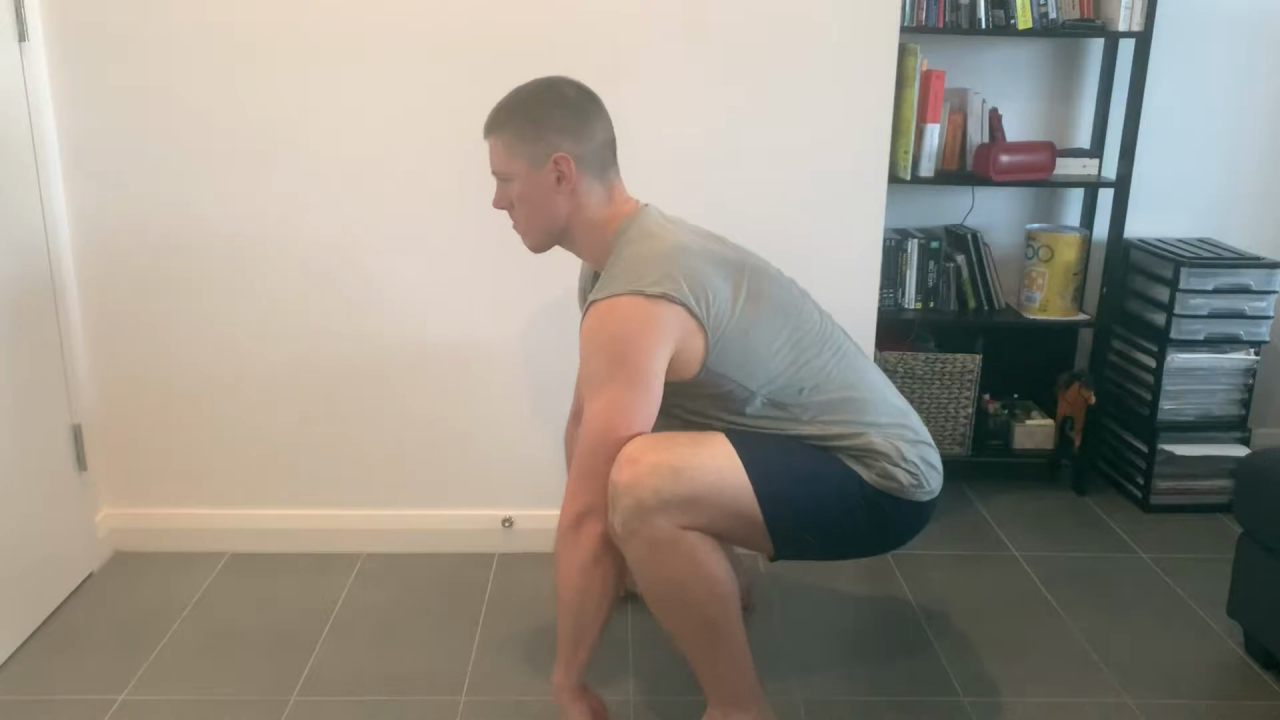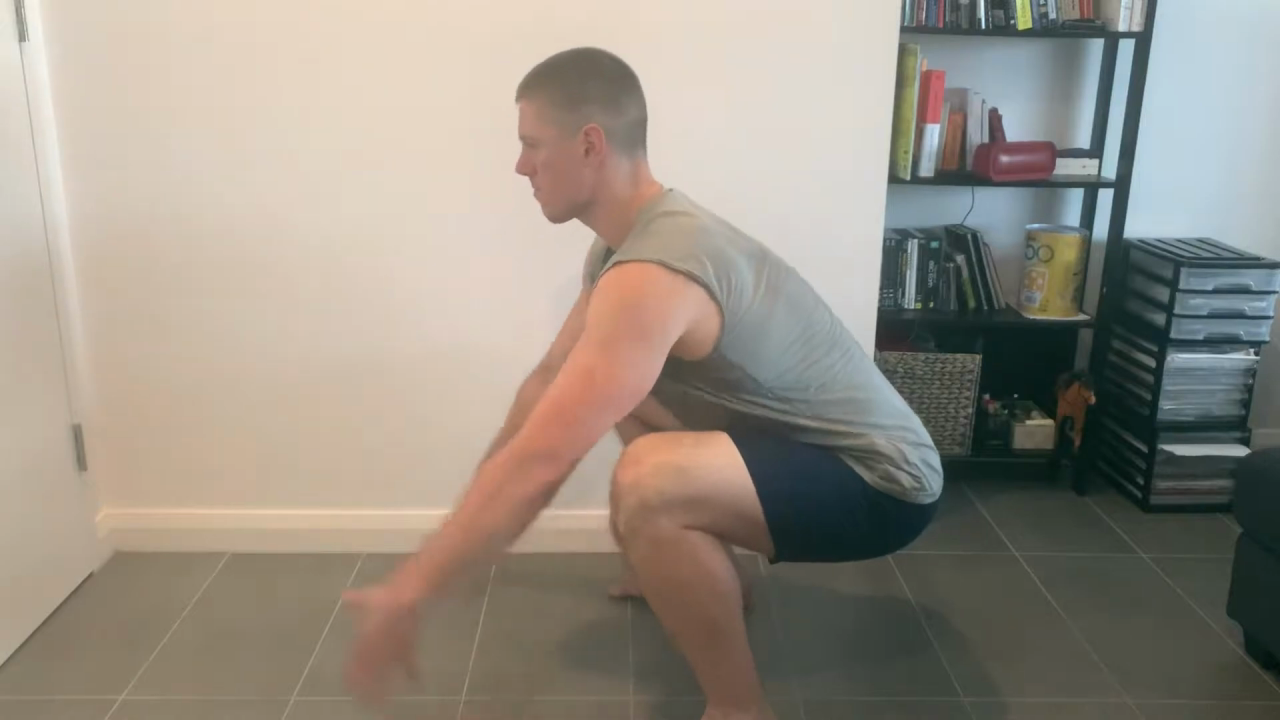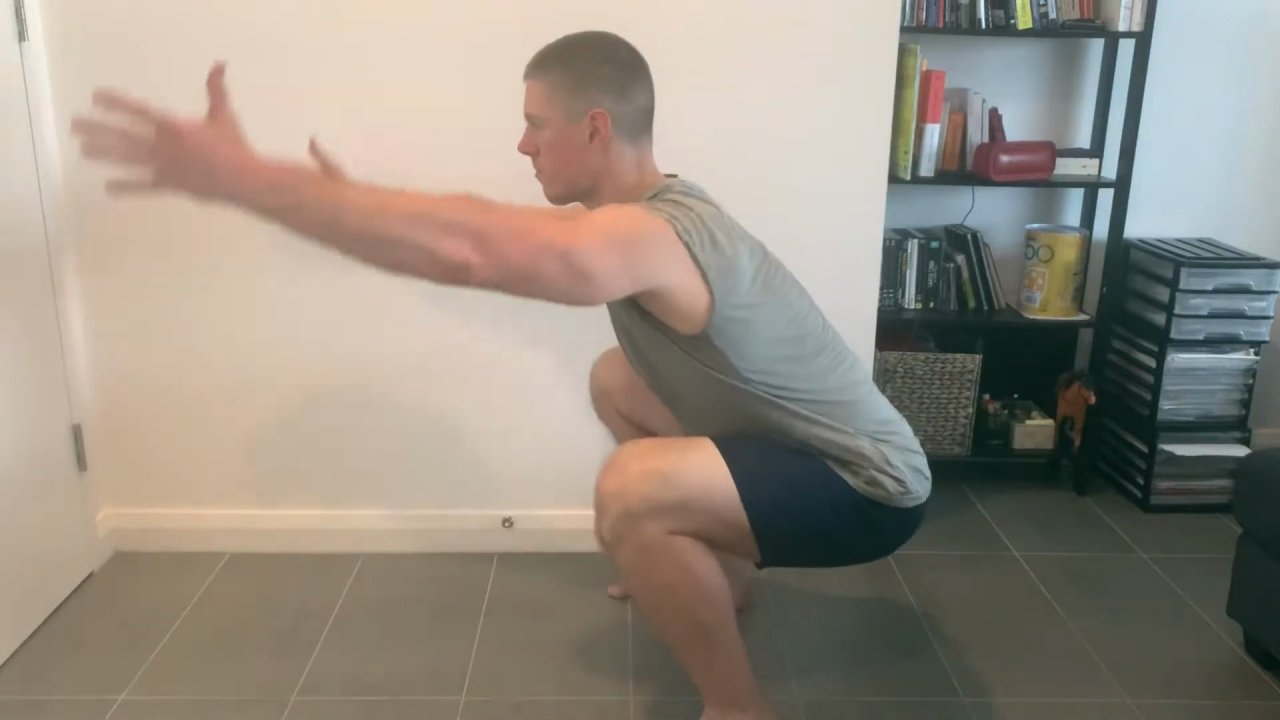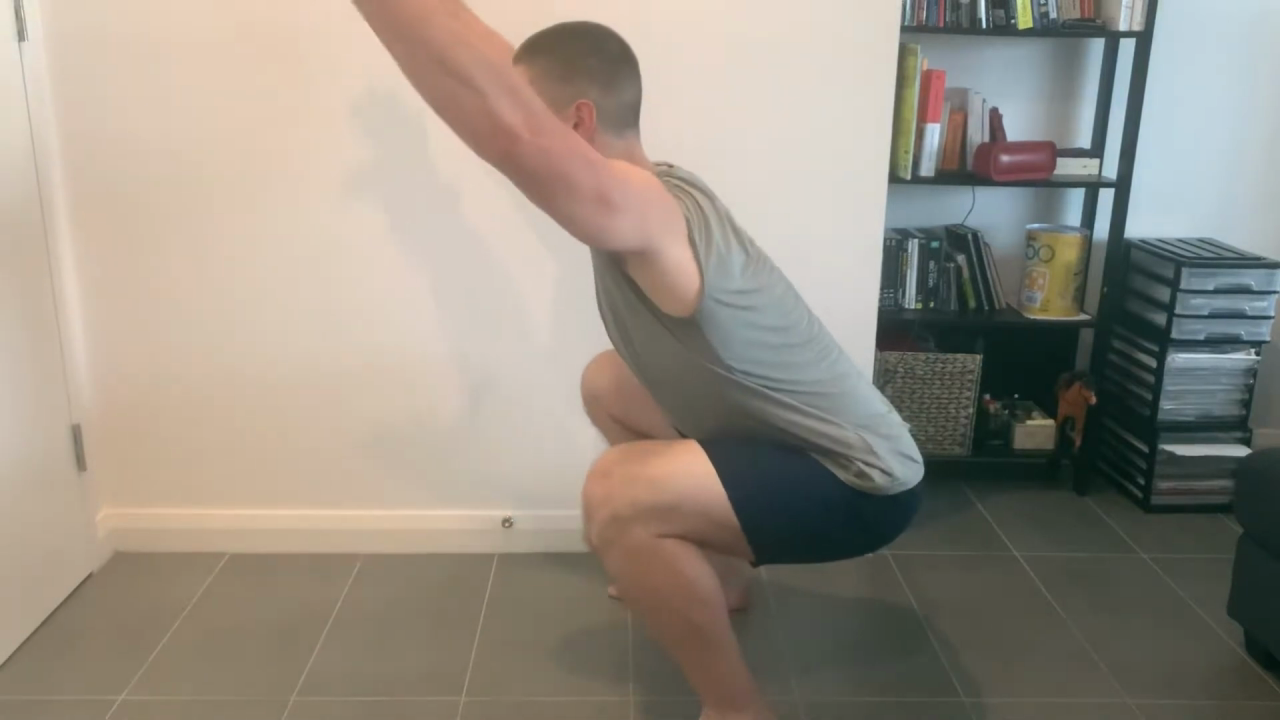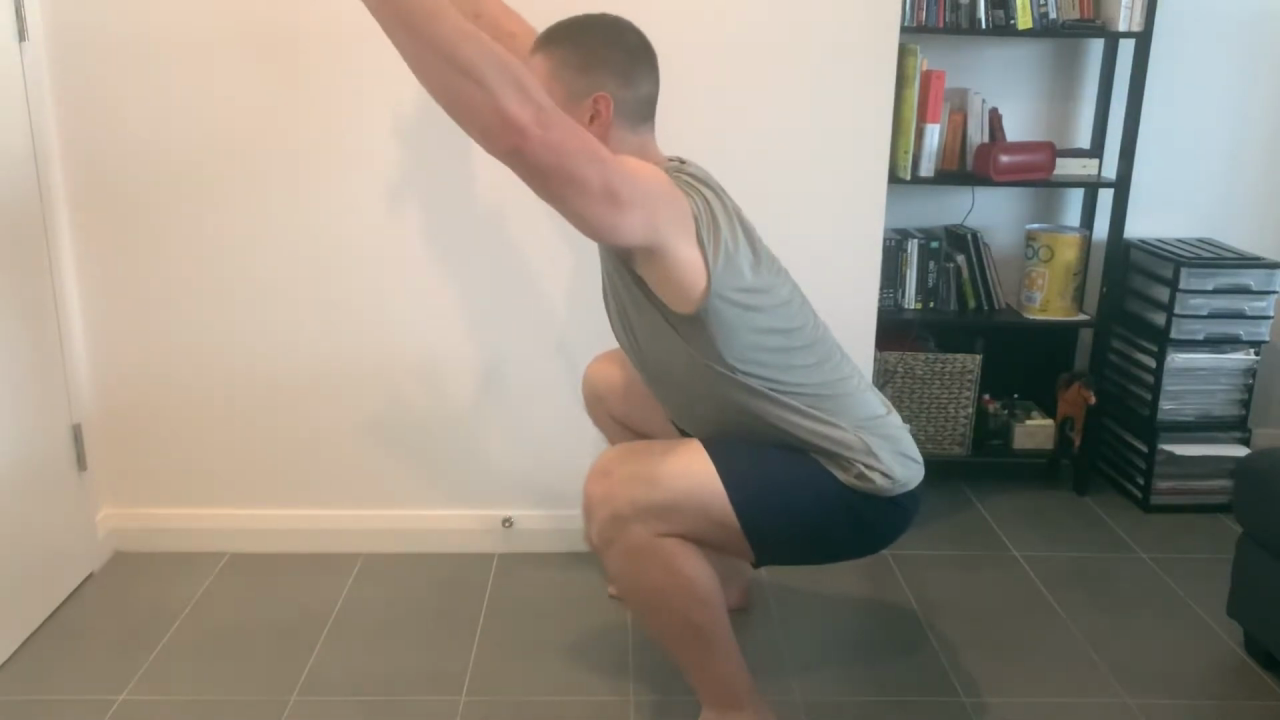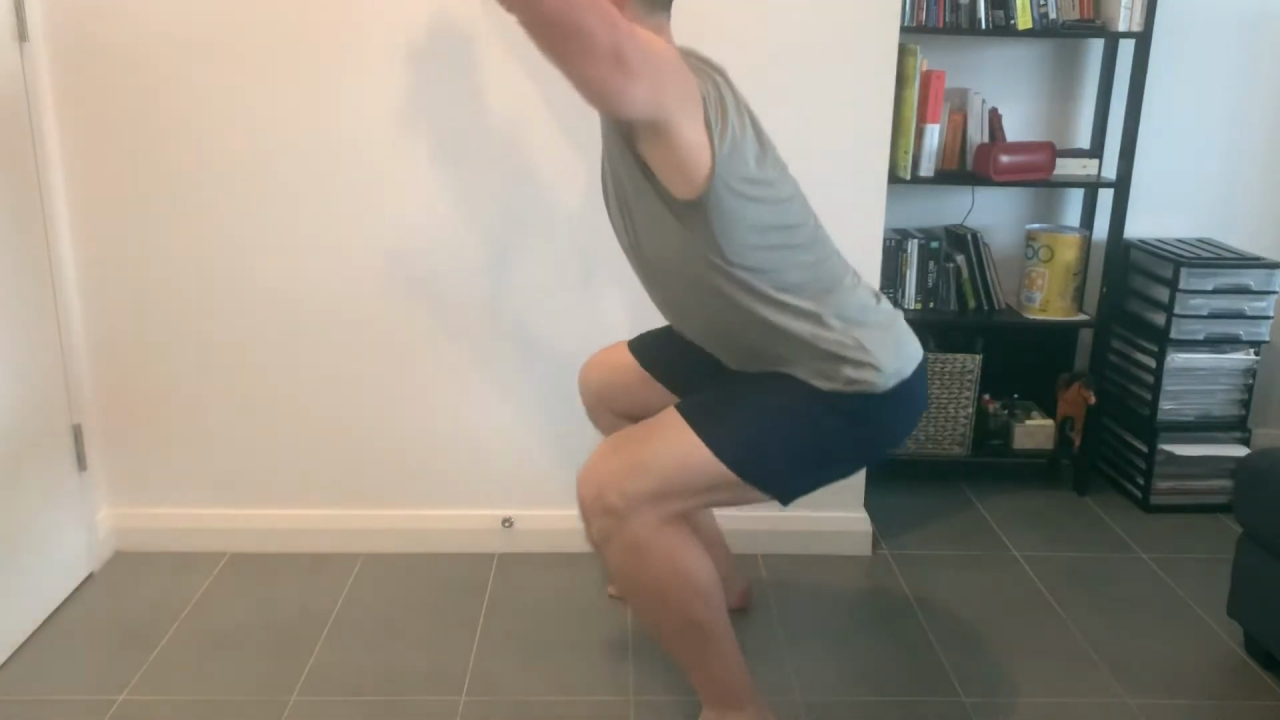
dt=0.3s
person 1, frame 1
left shoulder: (632, 303)
right shoulder: (634, 248)
left elbow: (589, 510)
right elbow: (584, 421)
left hip: (880, 484)
right hip: (829, 444)
left knee: (641, 483)
right ankle: (701, 580)
person 1, frame 2
left shoulder: (651, 276)
right shoulder: (635, 238)
left elbow: (539, 463)
right elbow: (553, 376)
left wrist: (406, 595)
left hip: (878, 486)
right hip: (811, 444)
left knee: (650, 484)
right knee: (619, 400)
right ankle: (692, 573)
person 1, frame 3
left shoulder: (651, 241)
right shoulder: (642, 213)
left elbow: (456, 249)
right elbow: (477, 227)
left wrist: (242, 180)
right wrist: (345, 195)
left hip: (869, 492)
right hip: (817, 454)
left knee: (629, 492)
right knee: (617, 381)
right ankle: (713, 571)
person 1, frame 4
left shoulder: (645, 212)
right shoulder: (646, 196)
left elbow: (510, 127)
right elbow: (514, 90)
left hip: (860, 484)
right hip: (815, 441)
left knee: (618, 493)
right knee: (609, 383)
right ankle: (716, 572)
person 1, frame 5
left shoulder: (654, 207)
right shoulder: (649, 186)
left elbow: (516, 122)
left hip: (859, 483)
right hip: (806, 434)
left knee: (618, 496)
right knee: (611, 386)
right ankle: (714, 573)
person 1, frame 6
left shoulder: (654, 83)
right shoulder: (650, 91)
left hip: (856, 390)
right hip: (786, 349)
left knee: (613, 491)
right knee: (608, 384)
right ankle: (714, 578)
